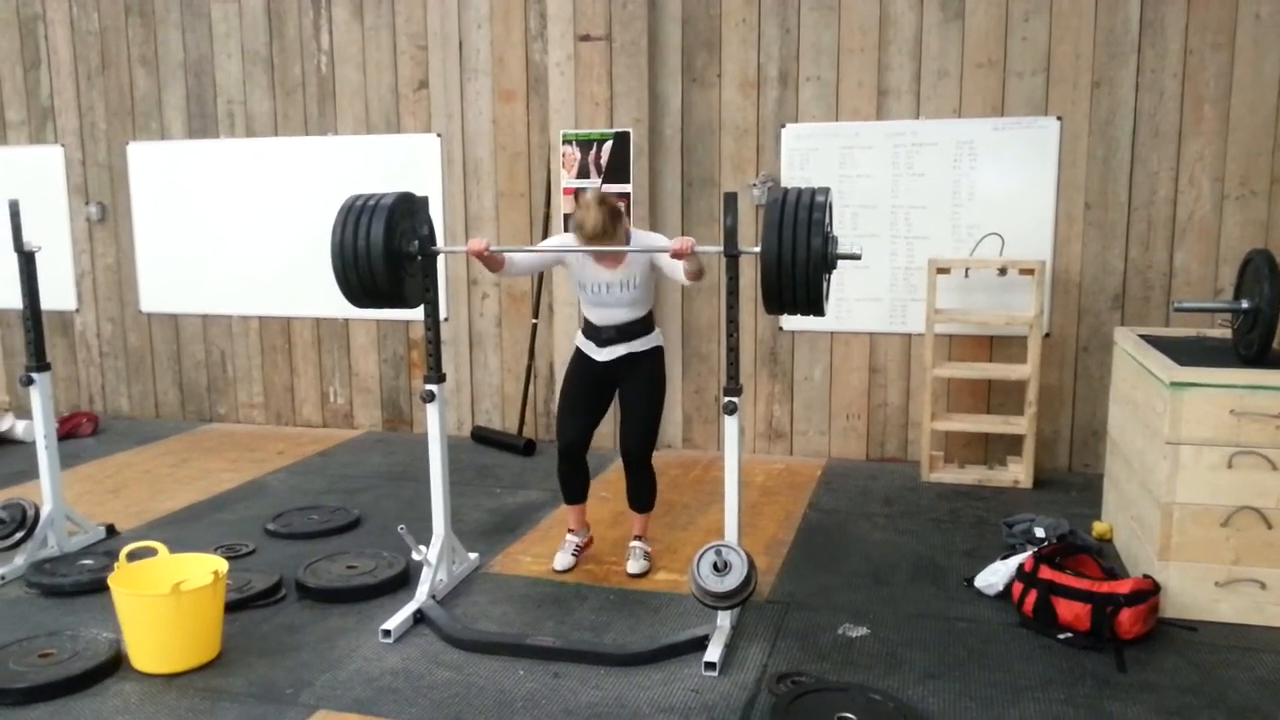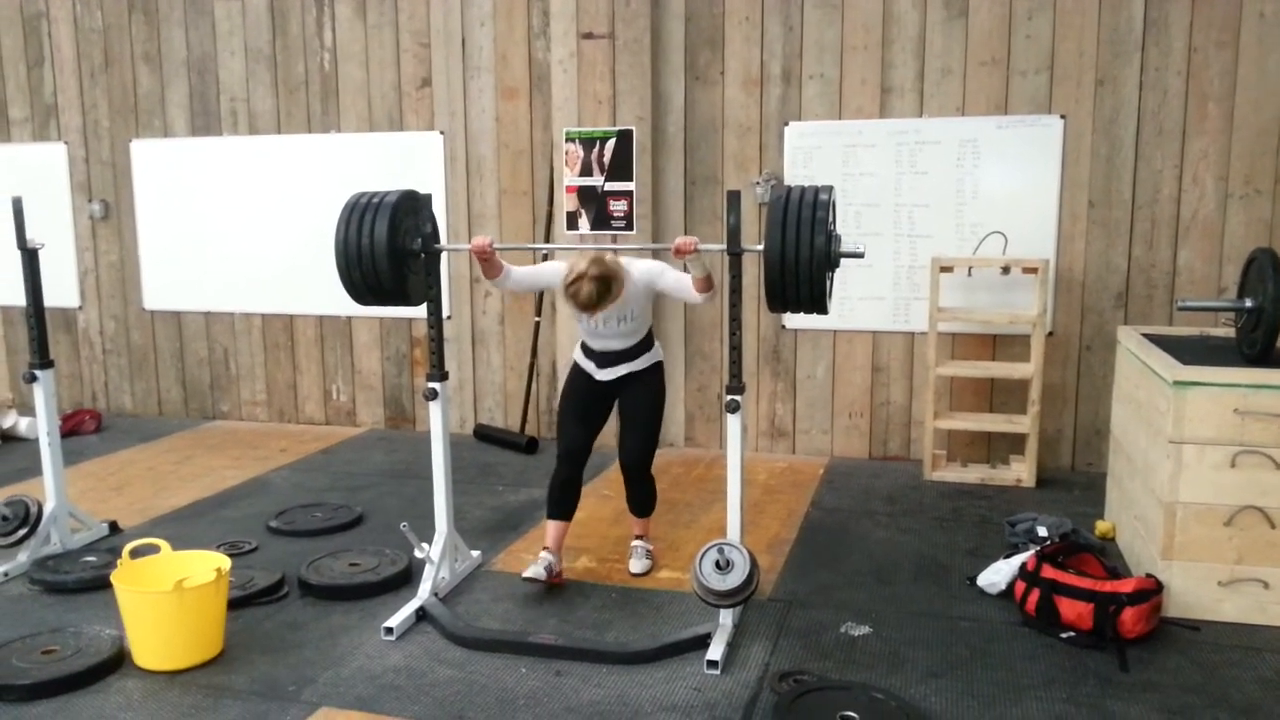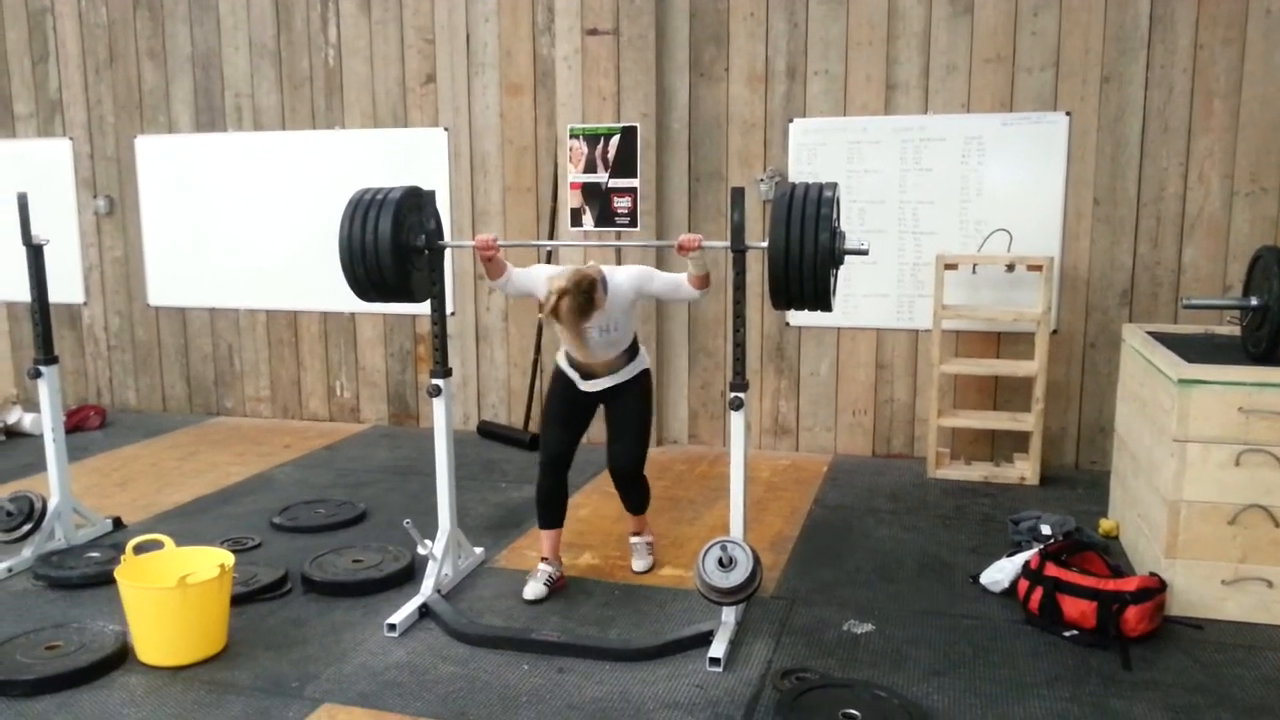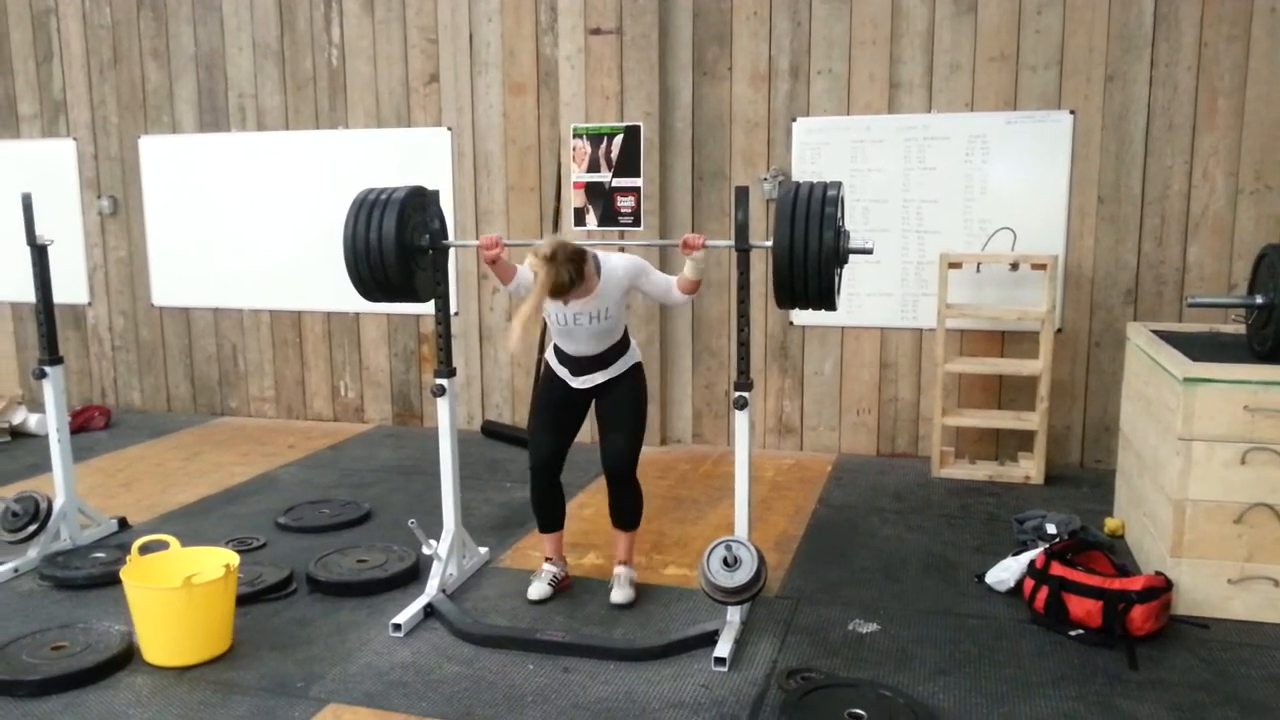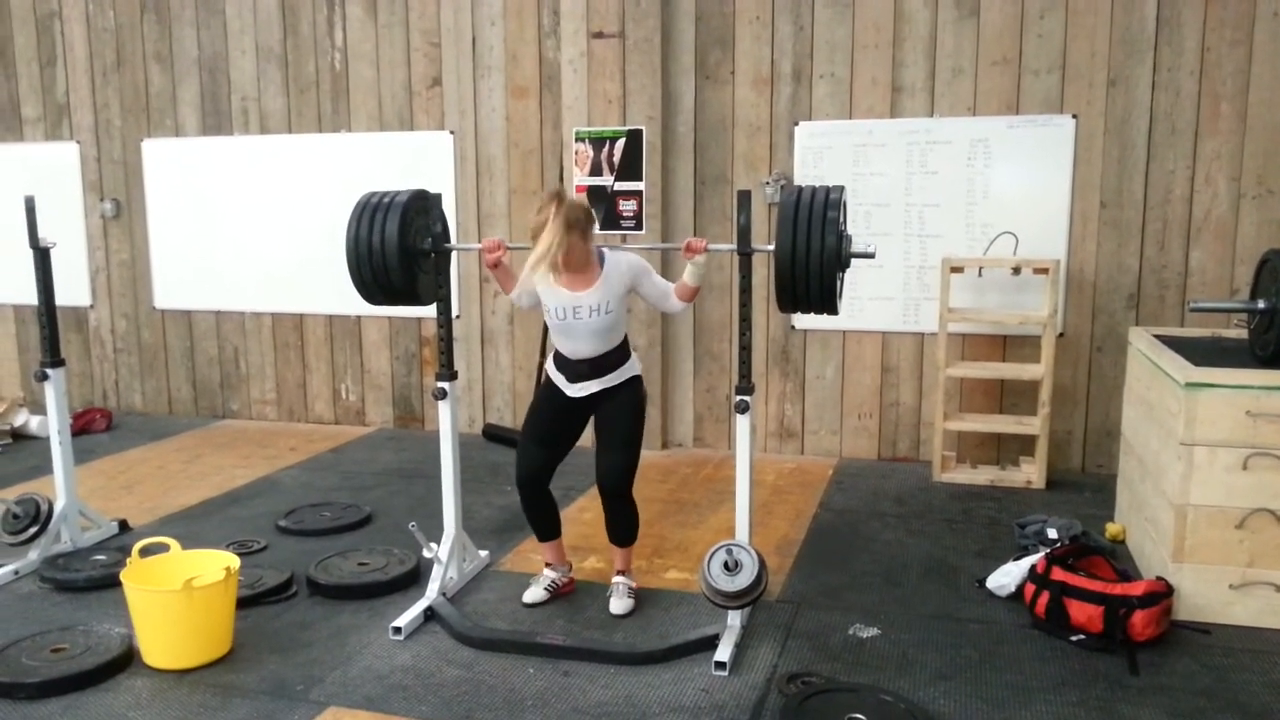
dt=0.2s
person 1, frame 1
left shoulder: (648, 245)
right shoulder: (569, 246)
left elbow: (688, 273)
right elbow: (513, 263)
left wrist: (689, 258)
right wrist: (486, 256)
left hip: (641, 356)
right hip: (591, 353)
left knee: (636, 452)
right knee: (569, 443)
left ankle: (639, 541)
right ankle: (577, 533)
person 1, frame 2
left shoulder: (643, 274)
right shoulder: (564, 274)
left elbow: (701, 293)
right elbow: (508, 278)
left wrist: (694, 261)
right wrist: (487, 259)
left hip: (640, 372)
right hip: (589, 370)
left knee: (635, 460)
right knee: (569, 457)
left ankle: (640, 541)
right ankle: (550, 555)
person 1, frame 3
left shoulder: (628, 281)
right shoulder: (546, 281)
left elbow: (695, 289)
right elbow: (506, 280)
left wrist: (695, 259)
right wrist: (490, 259)
left hip: (627, 379)
right hip: (572, 378)
left knee: (625, 465)
right knee: (551, 462)
left ankle: (640, 534)
right ankle: (549, 564)
person 1, frame 4
left shoulder: (622, 267)
right shoulder: (540, 273)
left elbow: (678, 293)
right elbow: (514, 283)
left wrist: (694, 260)
right wrist: (494, 261)
left hip: (618, 376)
right hip: (562, 375)
left knee: (619, 467)
right knee: (542, 464)
left ankle: (623, 566)
right ankle: (553, 564)
person 1, frame 5
left shoulder: (624, 267)
right shoulder: (539, 271)
left elbow: (674, 302)
right elbow: (521, 298)
left wrist: (694, 267)
right wrist: (497, 267)
left hip: (617, 385)
right hip: (562, 383)
left knee: (614, 483)
right knee: (529, 474)
left ankle: (622, 577)
right ankle: (556, 569)
